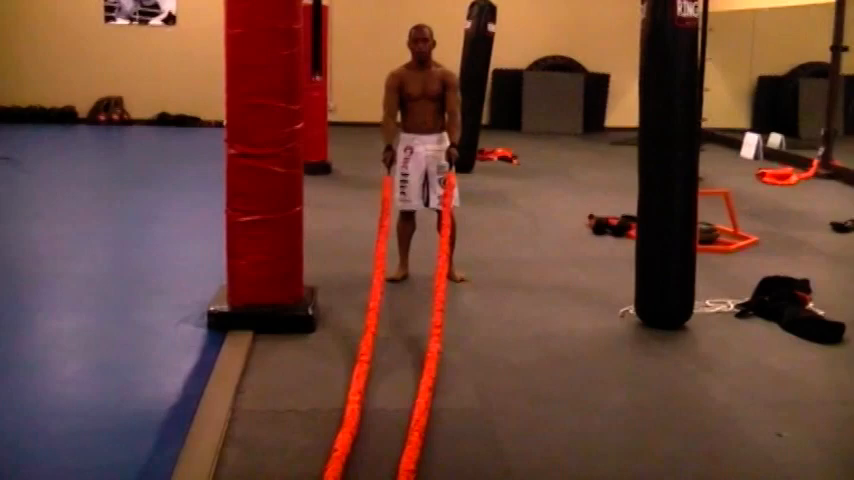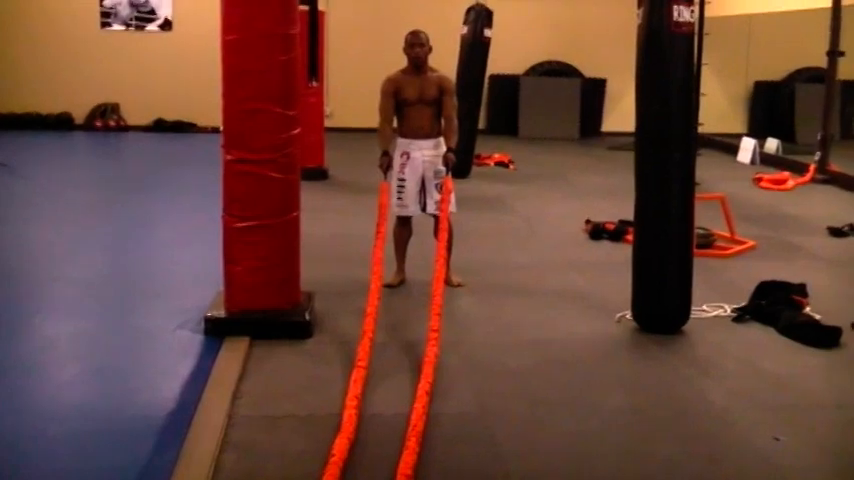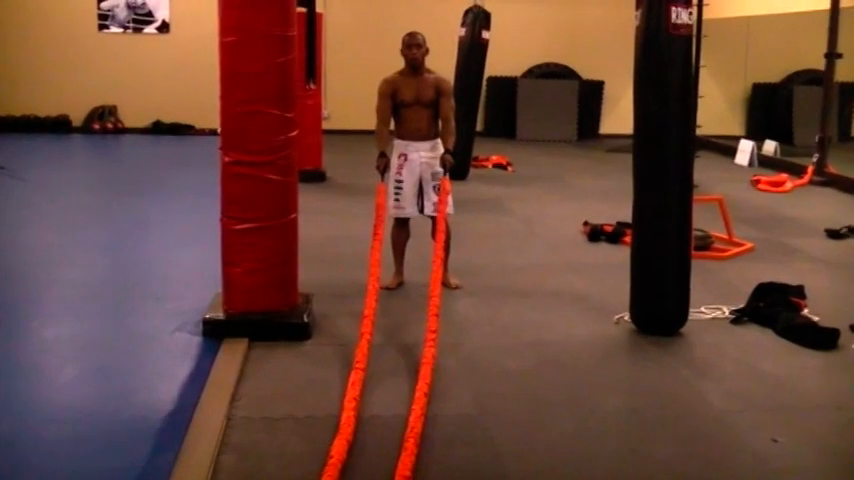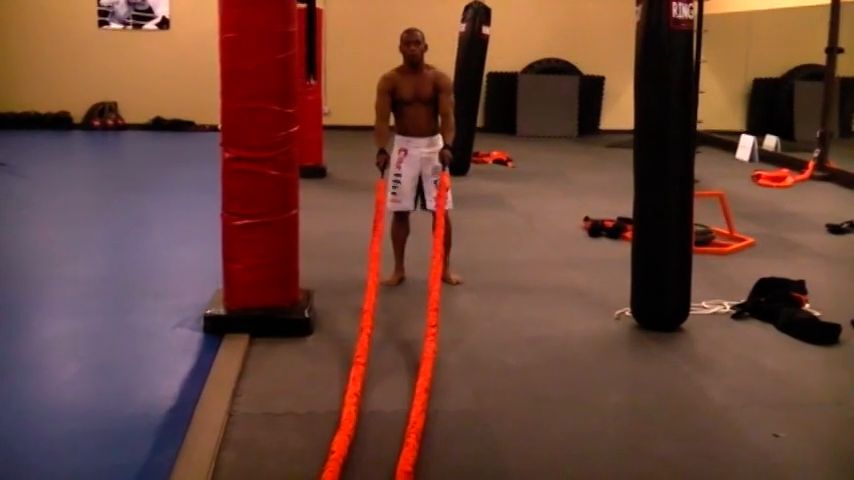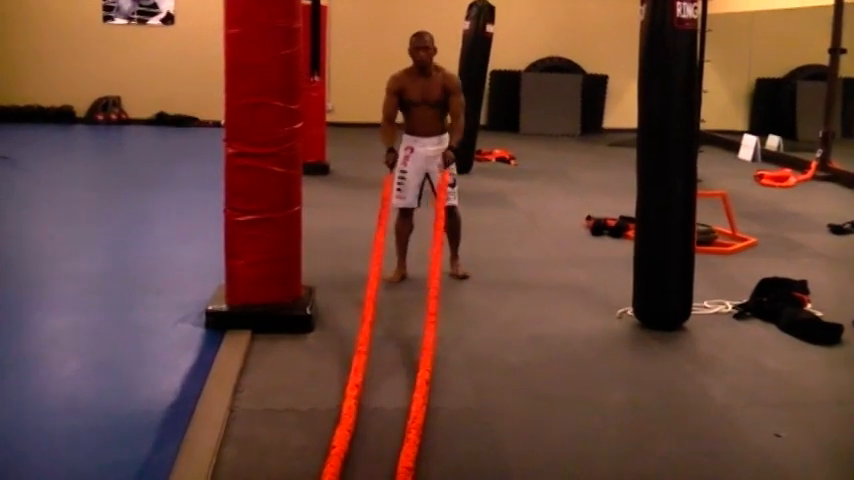
dt=0.2s
person 1, frame 1
left shoulder: (447, 76)
right shoulder: (397, 77)
left elbow: (454, 114)
right elbow: (390, 115)
left wrist: (453, 144)
right wrist: (389, 146)
left hip: (439, 144)
right hip: (409, 144)
left knee: (445, 208)
right knee: (406, 209)
left ankle: (449, 264)
right ankle: (403, 264)
person 1, frame 2
left shoulder: (443, 82)
right shoulder: (393, 82)
left elbow: (450, 119)
right elbow: (386, 121)
left wrist: (450, 149)
right wrist: (385, 152)
left hip: (435, 149)
right hip: (405, 150)
left knee: (441, 214)
right knee: (403, 214)
left ankle: (446, 269)
right ankle: (400, 270)
person 1, frame 3
left shoulder: (440, 83)
right shoulder: (390, 84)
left elbow: (448, 120)
right elbow: (383, 122)
left wrist: (448, 150)
right wrist: (382, 153)
left hip: (433, 151)
right hip: (403, 151)
left knee: (440, 215)
right knee: (401, 216)
left ankle: (444, 271)
right ankle: (398, 272)
person 1, frame 4
left shoulder: (440, 79)
right shoulder: (389, 80)
left elbow: (447, 116)
right elbow: (382, 119)
left wrist: (447, 146)
right wrist: (381, 150)
left hip: (433, 146)
right hip: (404, 147)
left knee: (441, 210)
right knee: (400, 211)
left ankle: (445, 268)
right ankle: (399, 269)
person 1, frame 5
left shoulder: (449, 80)
right shoulder: (397, 81)
left elbow: (457, 118)
right elbow: (388, 120)
left wrist: (451, 147)
right wrist: (390, 149)
left hip: (440, 145)
right hip: (411, 146)
left knee: (450, 207)
right knee: (404, 208)
left ankle: (455, 260)
right ankle: (401, 266)
